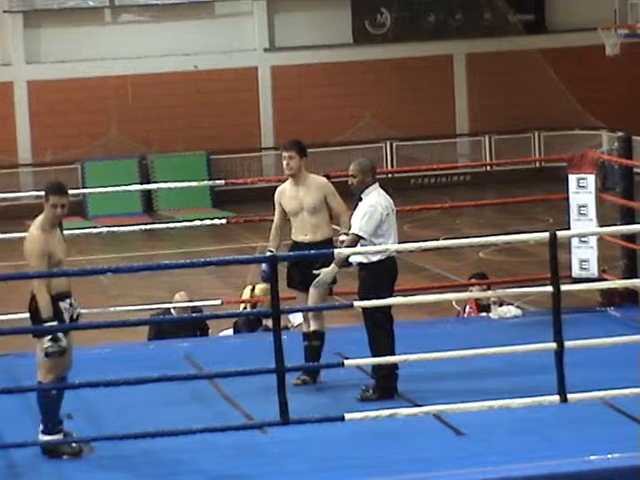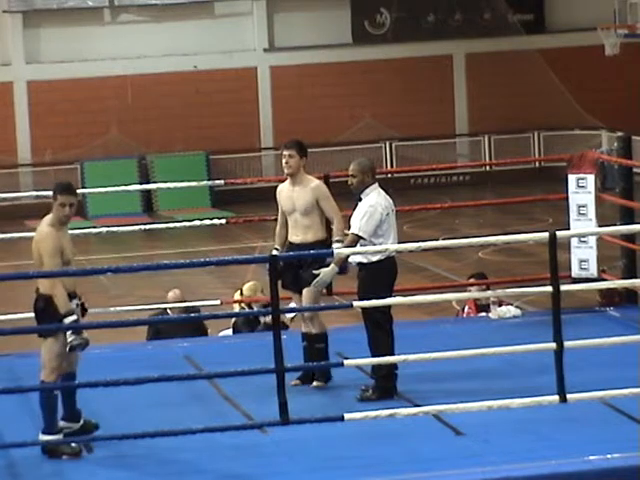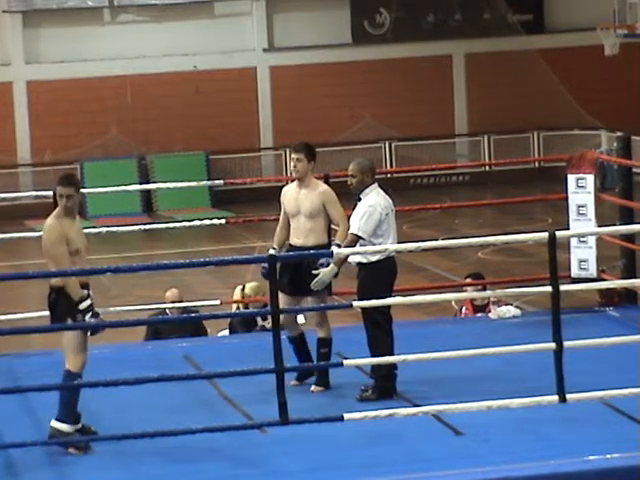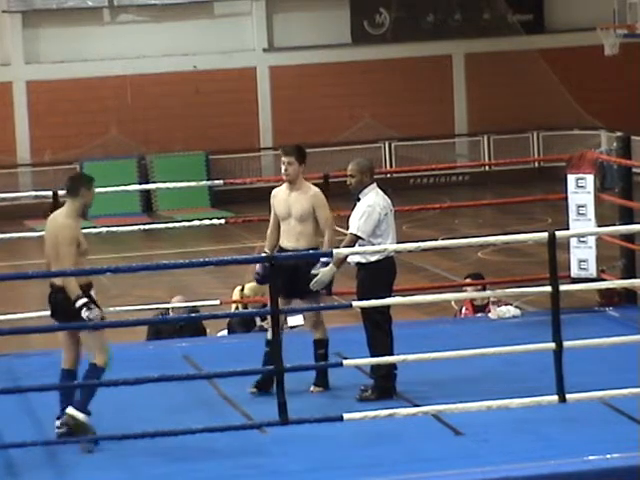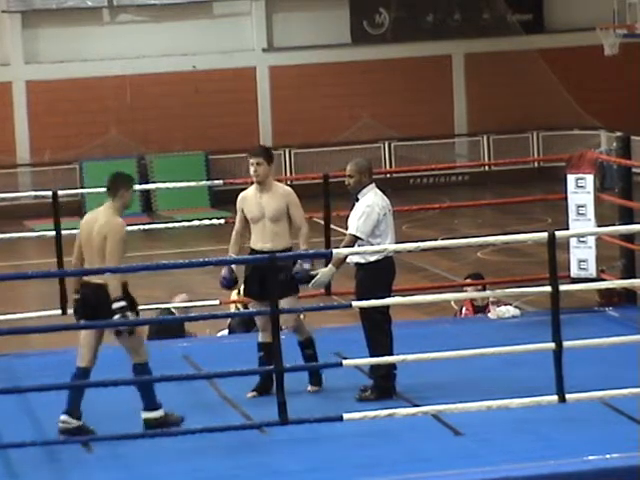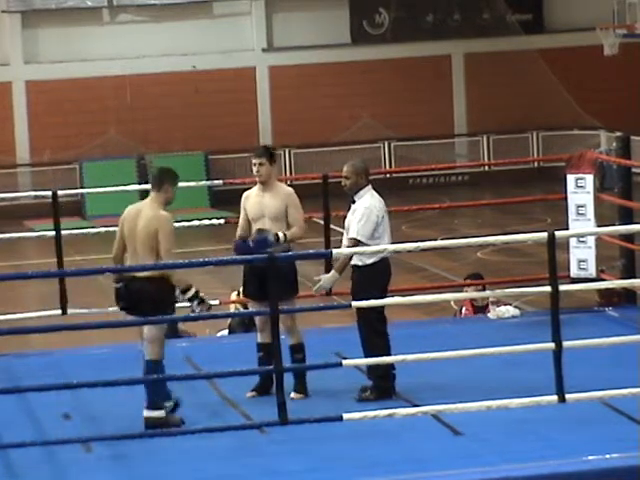
dt=0.5s
person 1, frame 1
left shoulder: (55, 227)
right shoulder: (38, 237)
right elbow: (40, 287)
left wrist: (70, 302)
right wrist: (49, 328)
left hip: (61, 302)
right hip: (47, 306)
left knee: (64, 367)
right knee: (49, 373)
left ankle: (52, 424)
right ankle: (49, 437)
person 1, frame 2
left shoulder: (59, 227)
right shoulder: (48, 235)
right elbow: (55, 283)
left wrist: (77, 300)
right wrist: (71, 321)
left hip: (65, 301)
right hip: (51, 306)
left knee: (70, 364)
right knee: (51, 371)
left ankle: (71, 421)
right ankle: (50, 437)
person 1, frame 3
left shoulder: (75, 220)
right shoulder: (54, 227)
right elbow: (66, 273)
right wrist: (86, 306)
left hip: (78, 294)
right hip: (66, 297)
left knee: (78, 361)
right knee: (75, 362)
left ankle: (71, 421)
right ankle: (61, 425)
person 1, frame 4
left shoulder: (55, 218)
right shoulder: (70, 226)
right elbow: (67, 274)
right wrist: (83, 303)
left hip: (60, 295)
right hip: (73, 296)
left knee: (69, 361)
right knee: (101, 356)
left ankle: (66, 421)
right ankle: (76, 414)
person 1, frame 5
left shoulder: (88, 218)
right shoulder: (116, 224)
left elbow: (77, 263)
right elbow: (112, 272)
left wrist: (78, 294)
right wrist: (120, 309)
left hip: (89, 292)
right hip: (109, 294)
left knee: (85, 360)
right knee: (138, 356)
left ankle: (70, 418)
right ankle: (153, 413)
person 1, frame 6
left shoulder: (129, 211)
right shoulder: (162, 218)
left elbow: (116, 257)
right elbow: (168, 266)
left wrist: (120, 285)
right wrist: (192, 294)
left hip: (132, 284)
right hip: (154, 287)
left knee: (154, 346)
right knee: (153, 351)
left ankle: (163, 399)
right ankle: (153, 413)
person 2, frame 1
left shoulder: (321, 185)
right shoulder: (281, 192)
left elbow: (343, 214)
right elbow: (277, 227)
right wrist: (270, 255)
left hip: (322, 249)
right hip: (298, 251)
left knee: (315, 312)
right knee: (305, 313)
left ankle: (312, 369)
right ankle: (308, 368)
person 2, frame 2
left shoulder: (316, 187)
right shoulder: (281, 190)
left elbow: (337, 220)
left wrist: (336, 249)
right wrist: (276, 252)
left hip: (315, 251)
right hip: (293, 252)
left knee: (311, 313)
right knee: (303, 316)
left ankle: (323, 371)
right ankle: (309, 370)
person 2, frame 3
left shoulder: (323, 192)
right shoulder: (286, 192)
left elbow: (343, 224)
right wrist: (273, 252)
left hip: (316, 255)
right hip: (293, 255)
left knee: (319, 318)
right knee: (285, 317)
left ankle: (322, 376)
right ankle: (306, 365)
person 2, frame 4
left shoulder: (314, 195)
right shoulder: (275, 195)
left elbow: (328, 231)
right wrist: (265, 257)
left hip: (306, 259)
right hip: (282, 258)
left knee: (314, 320)
left ankle: (321, 377)
right ankle: (266, 378)
person 2, frame 5
left shoulder: (286, 194)
right shoulder: (244, 198)
left elbow: (302, 227)
right elbow: (238, 232)
left wrist: (304, 257)
right wrist: (231, 262)
left hip: (283, 259)
right hip: (257, 260)
left knee: (292, 321)
right knee: (262, 324)
left ankle: (315, 372)
right ankle: (266, 380)
person 2, frame 6
left shoulder: (287, 194)
right shoulder: (247, 196)
left elbow: (299, 229)
right elbow: (242, 229)
left wrist: (278, 236)
right wrist: (240, 241)
left hip: (280, 261)
right hip: (255, 261)
left knee: (288, 323)
right knee: (262, 324)
left ankle: (300, 382)
right ankle: (265, 381)
person 3, frame 1
left shoulder: (372, 204)
right shoulder: (379, 198)
left elbow: (354, 240)
left wrist: (333, 268)
left hip: (375, 269)
right hip: (379, 266)
left knee: (378, 327)
right knee: (380, 325)
left ankle: (384, 385)
right ankle: (385, 379)
person 3, frame 2
left shoulder: (372, 204)
right shoulder: (379, 199)
left elbow: (354, 240)
left wrist: (333, 268)
left hip: (375, 269)
right hip: (379, 266)
left knee: (377, 327)
right knee: (380, 325)
left ankle: (384, 385)
right ankle: (384, 379)
person 3, frame 3
left shoulder: (371, 204)
right shoulder: (378, 198)
left elbow: (352, 240)
left wrist: (332, 268)
left hip: (374, 269)
right hip: (379, 266)
left knee: (377, 326)
right knee: (379, 325)
left ankle: (384, 385)
right ankle: (384, 379)
person 3, frame 4
left shoulder: (370, 204)
right shoulder: (377, 198)
left elbow: (351, 240)
left wrist: (331, 269)
left hip: (374, 269)
right hip: (377, 266)
left knee: (376, 327)
right knee: (379, 325)
left ankle: (383, 385)
right ankle: (383, 379)
person 3, frame 5
left shoulder: (369, 204)
right shoulder: (375, 198)
left elbow: (350, 241)
left wrist: (330, 269)
left hip: (373, 268)
right hip: (377, 266)
left knee: (375, 327)
right knee: (378, 326)
left ankle: (383, 385)
right ankle: (383, 379)
person 3, frame 6
left shoulder: (367, 205)
right shoulder: (367, 201)
left elbow: (354, 245)
left wrist: (334, 274)
left hip: (370, 270)
right hip: (369, 269)
left knee: (371, 328)
right knee: (374, 327)
left ankle: (382, 386)
right ankle: (382, 379)
